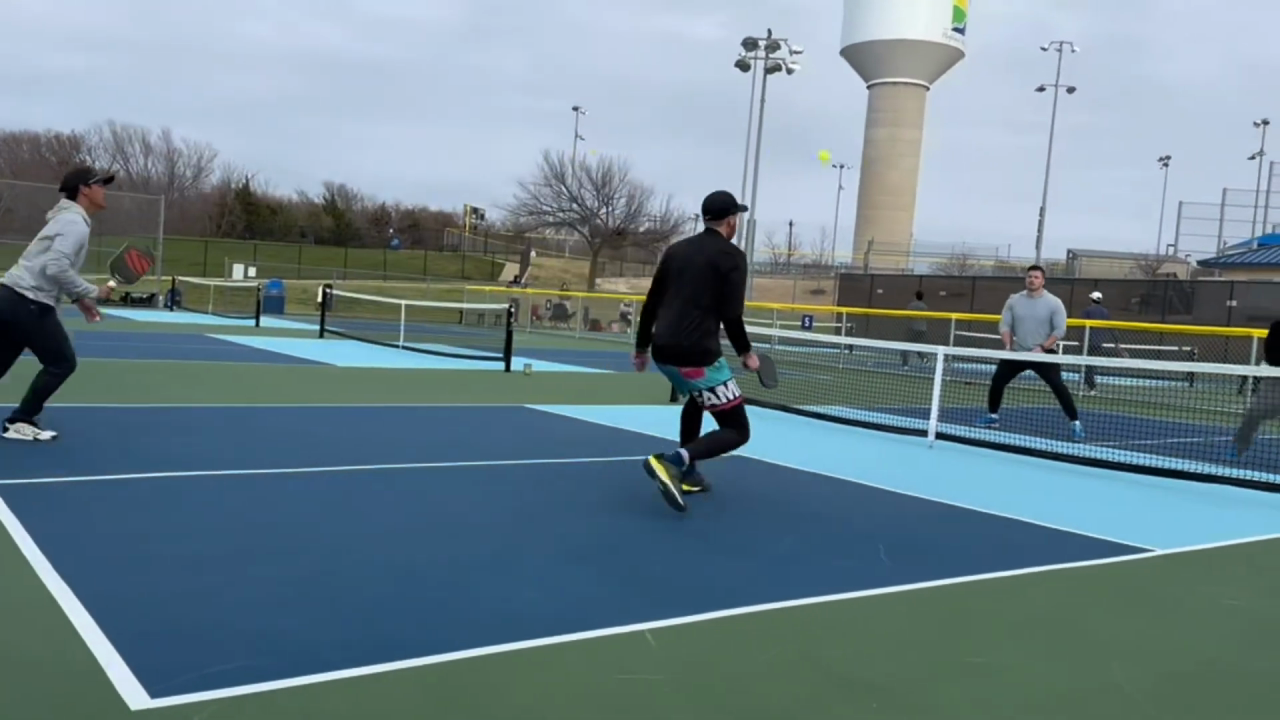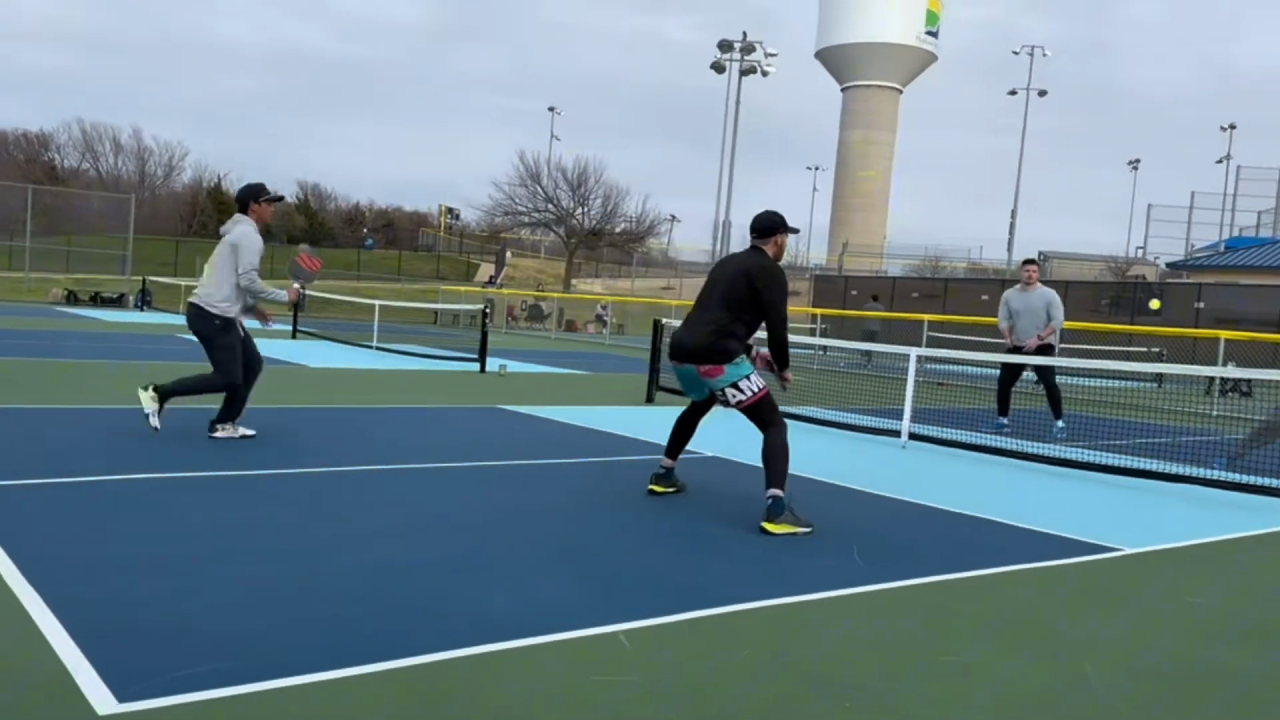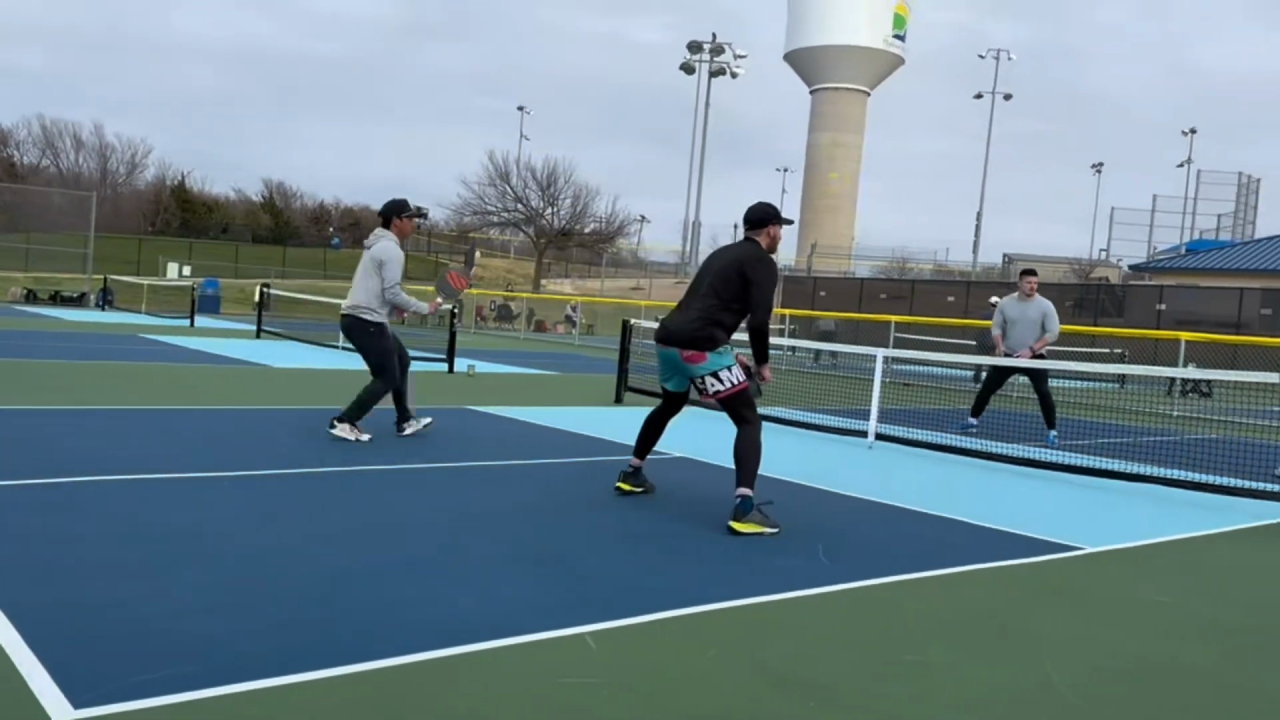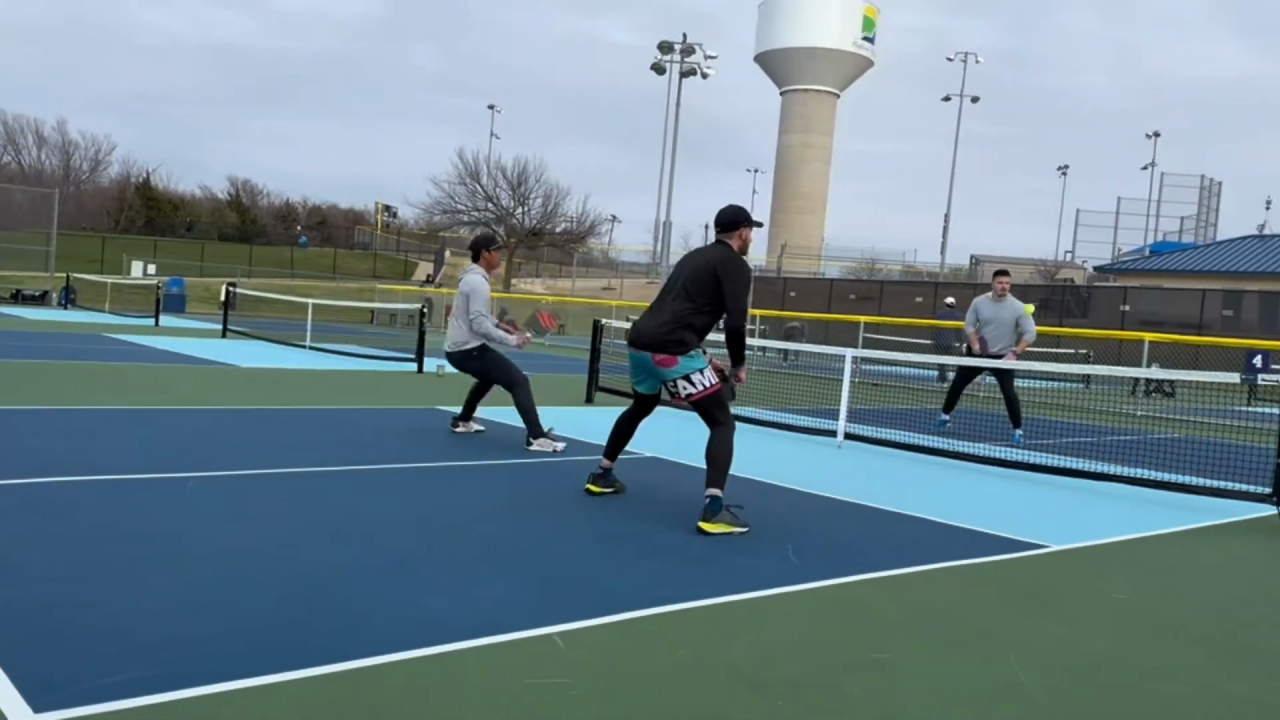
dt=0.4s
person 1, frame 1
left shoulder: (676, 251)
right shoulder: (731, 256)
left elbow: (651, 302)
right elbow: (731, 315)
left wrist: (642, 348)
right wrist: (747, 353)
left hip: (665, 351)
right hip: (698, 354)
left knee: (696, 399)
right knee: (736, 430)
left ankle: (686, 472)
right ankle: (673, 461)
person 1, frame 2
left shoulder: (726, 262)
right shoulder: (770, 271)
right elbow: (776, 328)
left wrist: (750, 352)
right wrist: (783, 368)
left hip: (680, 351)
right hip: (715, 358)
left knee: (699, 405)
right knee: (774, 425)
left ankle: (663, 475)
right ankle: (776, 509)
person 1, frame 3
left shoulder: (722, 254)
right shoulder: (762, 262)
right elbow: (758, 322)
left wrist: (729, 355)
right wrist: (762, 363)
left hip: (668, 338)
right hip: (698, 346)
left knee: (670, 405)
right knee: (749, 421)
left ankle: (631, 474)
right ankle: (744, 509)
person 1, frame 4
left shoulder: (693, 257)
right shoulder: (736, 265)
right elbow: (735, 324)
left wrist: (702, 358)
right wrist: (738, 365)
left hip: (639, 340)
right hip: (671, 350)
left knee: (641, 406)
right knee: (722, 423)
left ankle: (601, 475)
right ankle: (713, 509)
person 2, frame 1
left shoulder: (69, 220)
right shoulder: (75, 223)
right elbow: (56, 268)
left wrist: (78, 298)
right wrist: (92, 291)
right hip: (27, 303)
right knee: (62, 364)
person 2, frame 2
left shoulder: (236, 232)
right shoulder: (249, 236)
right elbow: (247, 281)
left wrist: (252, 307)
right wrist: (283, 296)
left hip: (211, 313)
right hip: (214, 316)
left knee: (251, 364)
right knee: (229, 380)
left ankle: (224, 423)
right ankle: (157, 393)
person 2, frame 3
left shoulder: (377, 245)
right shoulder: (391, 250)
right elbow: (392, 293)
left wrist: (406, 306)
right wrist: (424, 307)
left hip: (355, 319)
right hip: (367, 323)
left knee: (401, 361)
right knee: (387, 378)
left ankle: (406, 420)
right ankle: (344, 422)
person 2, frame 4
left shoulder: (471, 278)
right shoulder: (477, 282)
right elbow: (479, 323)
left wrist: (500, 332)
right wrist: (510, 339)
left hip: (459, 351)
right hip: (468, 351)
left knee: (490, 375)
right knee: (519, 382)
left ankle: (462, 420)
right ankle: (537, 437)
person 3, frame 1
left shoulder: (1054, 303)
right shoulder: (1013, 301)
left elbow: (1060, 330)
right elbow: (1004, 324)
left wrist: (1042, 348)
right wrist: (1007, 344)
left hip: (1045, 354)
right hip: (1017, 352)
left knee: (1058, 386)
right knee: (997, 381)
left ankle: (1075, 423)
right ankle: (992, 416)
person 3, frame 2
left shoulder: (1049, 295)
right shoulder: (1009, 295)
left elbow: (1058, 321)
right elbow: (1003, 319)
left wrist: (1039, 338)
right wrist: (1007, 337)
left hip: (1043, 347)
right hip: (1016, 347)
left knee: (1049, 383)
right knee: (1004, 382)
left ankle: (1059, 423)
right ankle: (1003, 420)
person 3, frame 3
left shoulder: (1046, 306)
right shoulder: (1006, 303)
left elbow: (1053, 333)
right elbow: (996, 327)
left wrist: (1032, 350)
right wrist: (999, 346)
left hip: (1034, 356)
right hip: (1007, 355)
left knee: (1043, 392)
right knee: (988, 386)
left ankle: (1052, 431)
right ankle: (973, 421)
person 3, frame 4
left shoulder: (1018, 308)
right shoulder: (979, 302)
left elbow: (1030, 333)
right elbow: (969, 325)
left wrist: (1015, 353)
right wrist: (974, 344)
left hip: (1004, 356)
right hip: (978, 353)
left knee: (1008, 391)
right knee: (957, 383)
left ankle: (1017, 430)
right ankle: (945, 416)
